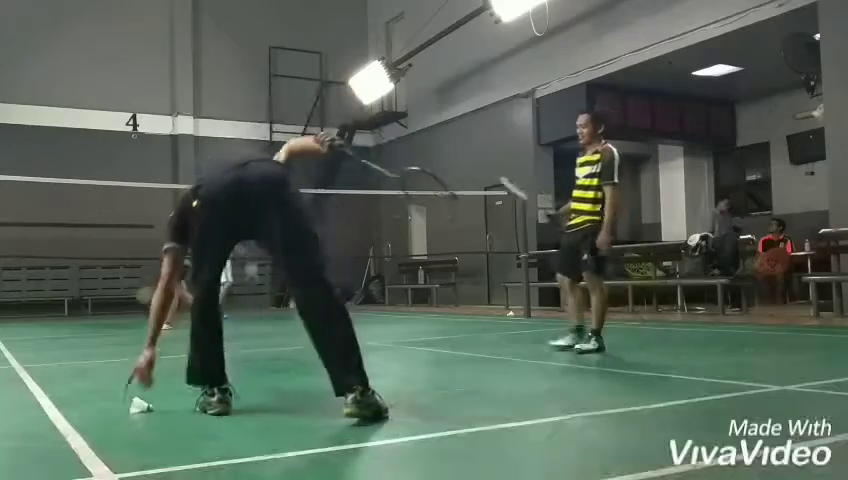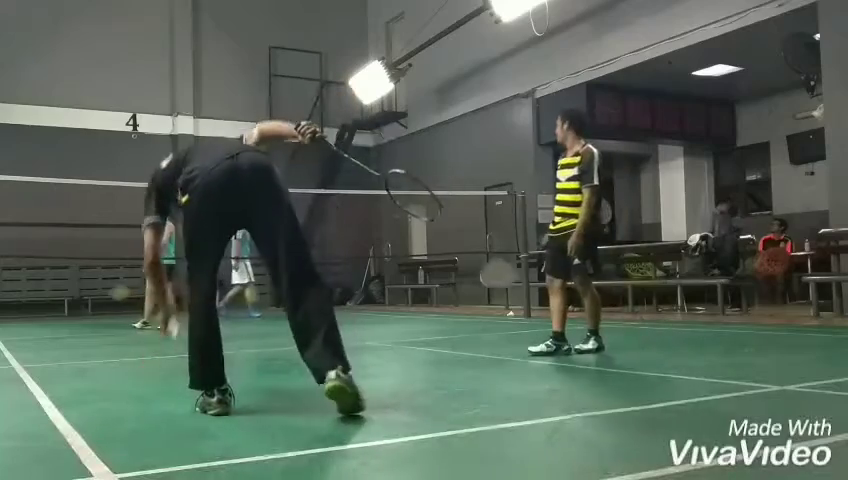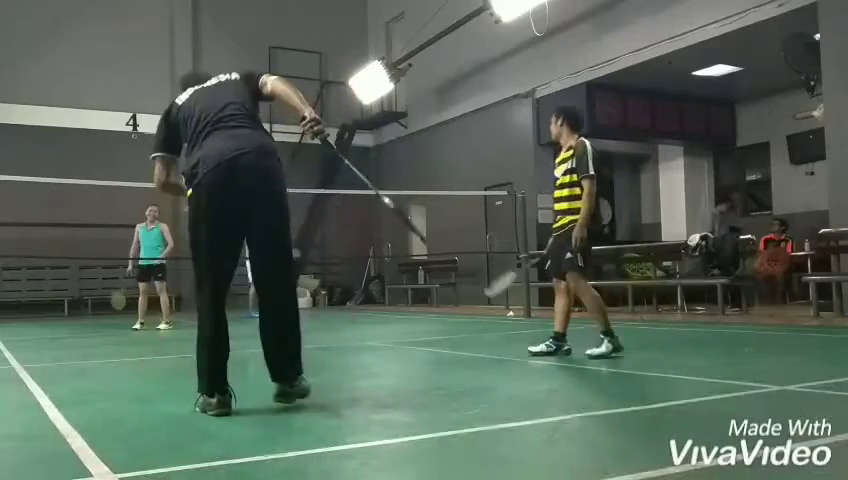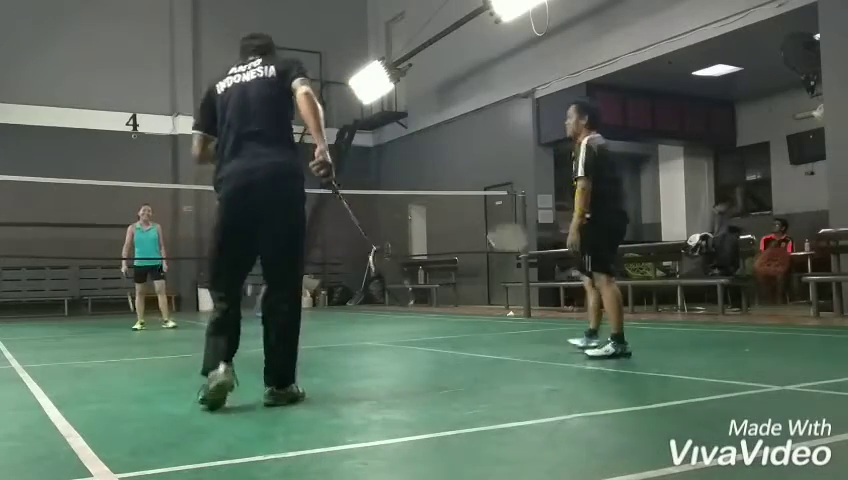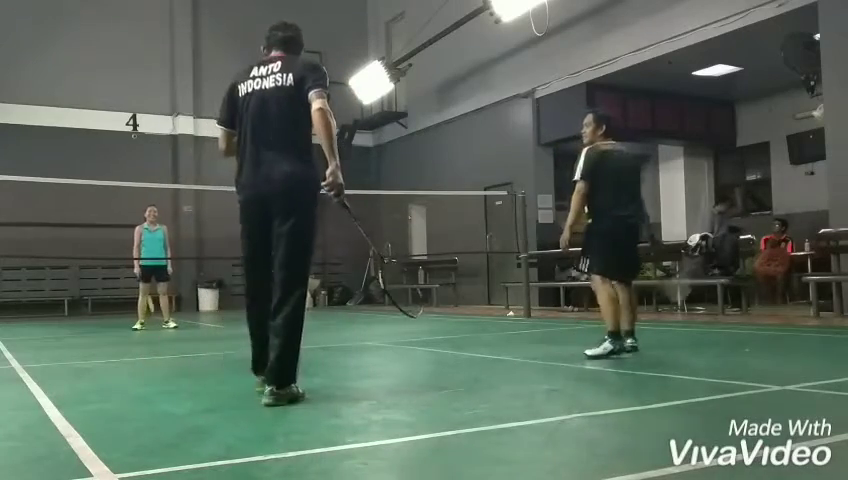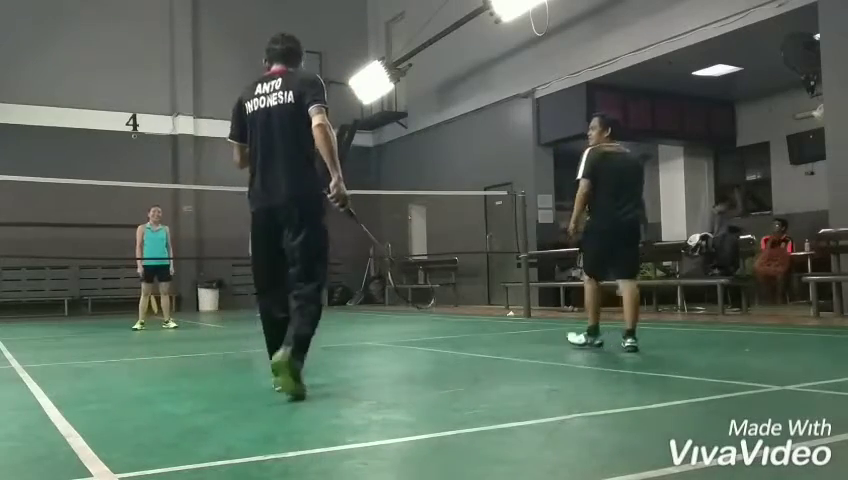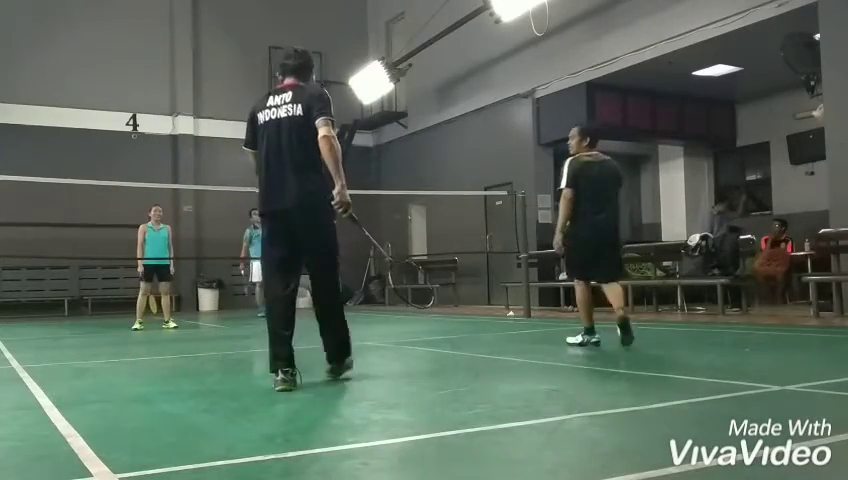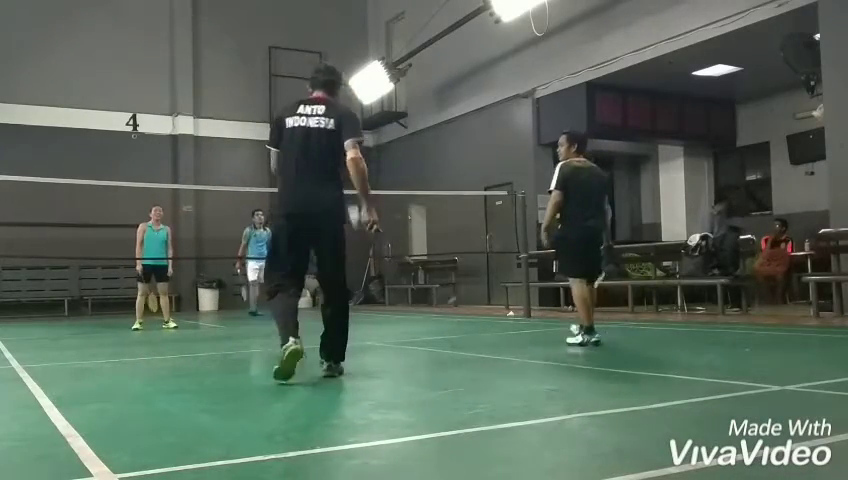
dt=0.4s
person 1, frame 1
left shoulder: (189, 202)
right shoulder: (265, 167)
left elbow: (165, 284)
right elbow: (288, 148)
left wrist: (150, 346)
right wrist: (320, 145)
left hip: (213, 198)
right hip: (268, 185)
left knee: (204, 295)
right knee: (313, 285)
left ankle: (214, 390)
right ankle: (356, 389)
person 1, frame 2
left shoulder: (162, 178)
right shoulder: (232, 146)
left elbow: (152, 257)
right elbow: (258, 131)
left wrist: (165, 307)
right wrist: (297, 131)
left hip: (203, 186)
right hip: (256, 171)
left knee: (201, 291)
right knee: (300, 279)
left ankle: (213, 391)
right ankle: (335, 369)
person 1, frame 3
left shoulder: (175, 107)
right shoulder: (240, 79)
left elbow: (161, 180)
right elbow: (274, 83)
left wrist: (188, 190)
right wrist: (306, 112)
left hip: (209, 171)
right hip: (259, 161)
left knee: (211, 289)
right knee: (276, 279)
left ankle: (214, 392)
right ankle: (288, 379)
person 1, frame 4
left shoulder: (219, 86)
right shoulder: (285, 68)
left elbow: (199, 152)
right elbow: (305, 95)
right wrist: (321, 145)
left hip: (234, 184)
right hip: (281, 179)
left knee: (226, 285)
right knee: (283, 285)
left ankle: (219, 366)
right ankle: (279, 383)
person 1, frame 5
left shoulder: (240, 81)
right shoulder: (308, 69)
left elbow: (225, 146)
right elbow: (319, 110)
right wrist: (334, 164)
left hip: (252, 190)
right hip: (294, 185)
left knee: (257, 285)
right knee: (289, 284)
left ankle: (264, 371)
right ankle: (279, 382)
person 1, frame 6
left shoulder: (247, 96)
right shoulder: (307, 82)
left elbow: (240, 158)
right elbow: (319, 126)
right wrist: (336, 176)
left hip: (262, 201)
right hip: (301, 197)
left knee: (270, 288)
right knee: (307, 281)
left ankle: (280, 359)
right ankle: (289, 354)
person 1, frame 7
left shoulder: (260, 107)
right shoulder: (315, 95)
right elbow: (325, 137)
right wrist: (340, 184)
left hip: (273, 207)
right hip: (311, 203)
left knee: (278, 288)
right knee: (325, 284)
left ankle: (283, 368)
right ankle: (337, 359)
person 1, frame 8
left shoulder: (286, 114)
right shoulder: (343, 115)
left elbow: (275, 166)
right elbow: (354, 159)
right wrist: (367, 205)
left hip: (289, 210)
right hip: (329, 210)
left knee: (282, 283)
right knee: (334, 286)
left ankle: (290, 338)
right ankle: (332, 358)
person 2, frame 1
left shoulder: (608, 154)
right shoulder: (582, 157)
left elbow: (611, 195)
left wrist: (606, 230)
right wrist: (560, 212)
left hip: (593, 228)
right hip: (574, 227)
left knee: (592, 279)
right knee: (565, 278)
left ankle: (596, 336)
right ankle: (577, 331)
person 2, frame 2
left shoulder: (589, 154)
right shoulder: (563, 158)
left elbow: (589, 197)
left wrist: (578, 233)
right wrist: (551, 229)
left hip: (580, 232)
right hip: (558, 231)
left knee: (583, 284)
right knee: (555, 284)
left ankle: (594, 336)
right ankle: (558, 340)
person 2, frame 3
left shoulder: (581, 146)
right shoulder: (562, 155)
left elbow: (589, 188)
left wrist: (581, 225)
right wrist: (556, 234)
left hip: (576, 228)
right hip: (562, 229)
left knee: (576, 281)
right knee: (560, 284)
left ankle: (609, 337)
right ankle: (559, 340)
person 2, frame 4
left shoulder: (585, 145)
right shoulder: (598, 145)
left elbow: (584, 189)
left wrist: (575, 228)
right wrist: (579, 223)
left hip: (600, 221)
right hip: (610, 219)
left knee: (602, 278)
right knee: (592, 278)
left ankle: (618, 342)
right ankle: (592, 335)
person 2, frame 5
left shoulder: (591, 152)
right shoulder: (629, 157)
left elbow: (581, 192)
right elbow: (637, 196)
left wrist: (568, 228)
right wrist: (646, 227)
left hip: (604, 225)
right hip: (629, 224)
left knee: (600, 279)
right knee: (623, 281)
left ankle: (614, 338)
right ankle: (629, 337)
person 2, frame 6
left shoulder: (593, 154)
right shoulder: (633, 160)
left elbow: (584, 190)
right elbow: (638, 198)
left wrist: (574, 221)
right wrist: (641, 226)
left hip: (601, 225)
right hip: (629, 226)
left knee: (591, 278)
right knee: (627, 279)
left ankle: (592, 333)
right ankle: (630, 336)
person 2, frame 7
left shoulder: (574, 164)
right shoulder: (612, 166)
left elbow: (567, 198)
right elbow: (615, 199)
left wrist: (559, 231)
left hip: (582, 231)
right hip: (609, 230)
left knee: (582, 281)
right knee: (610, 280)
left ankle: (589, 333)
right ankle: (622, 316)
person 2, frame 8
left shoulder: (564, 168)
right shoulder: (598, 172)
left elbow: (556, 200)
right elbow: (605, 207)
left wrist: (546, 228)
right wrist: (606, 234)
left hip: (572, 231)
right hip: (594, 232)
left knee: (577, 280)
right knee: (589, 281)
left ankle: (588, 332)
right ankle: (585, 327)
